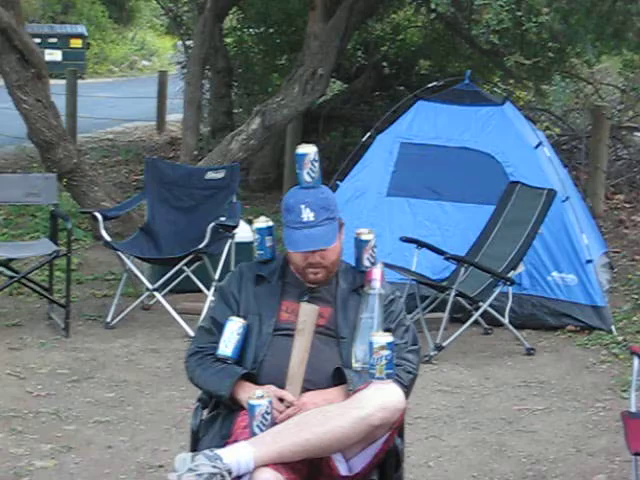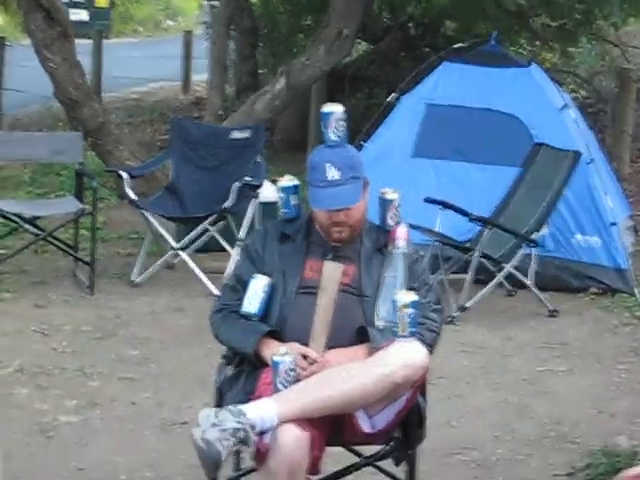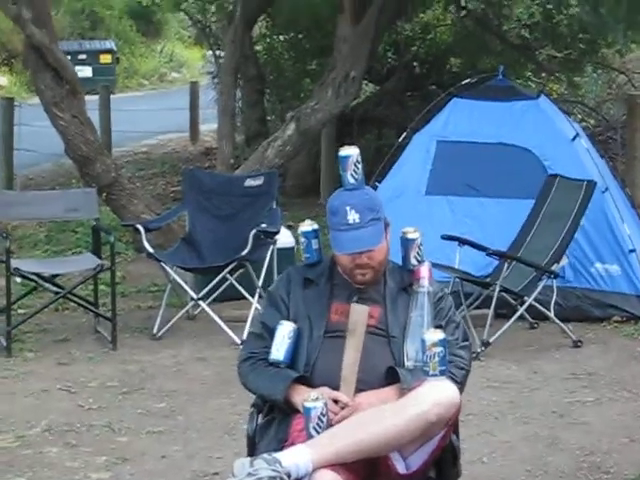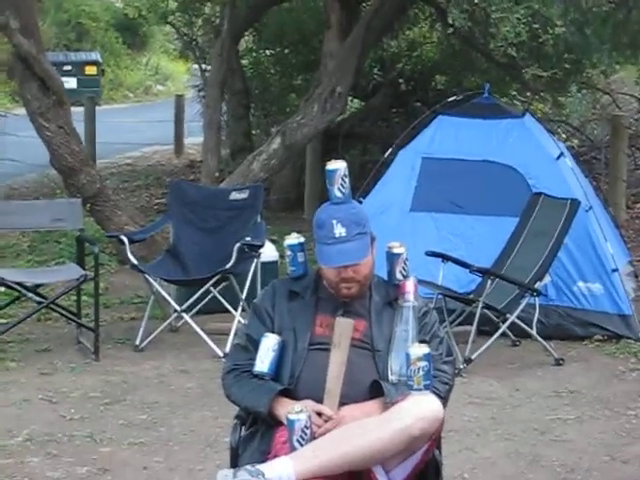
dt=0.5s
person 1, frame 1
right shoulder: (247, 282)
left elbow: (404, 365)
right elbow: (200, 357)
left wrist: (333, 397)
right wrist: (246, 392)
left hip: (342, 432)
left knee: (388, 399)
person 1, frame 2
right shoulder: (274, 239)
left elbow: (427, 322)
right elbow: (226, 314)
left wrist: (357, 355)
right wrist: (269, 348)
left hip: (366, 392)
right hip: (288, 382)
left knee: (411, 357)
right knee: (288, 442)
left ankle: (247, 417)
person 1, frame 3
right shoulder: (296, 285)
left elbow: (456, 362)
right elbow: (252, 361)
left wrist: (386, 397)
right wrist: (300, 394)
left hip: (397, 429)
left knee: (443, 396)
person 1, frame 4
right shoulder: (281, 298)
left elbow: (440, 377)
right elbow: (237, 373)
left wrist: (369, 412)
right wrist: (284, 407)
left hip: (381, 442)
left knee: (427, 410)
